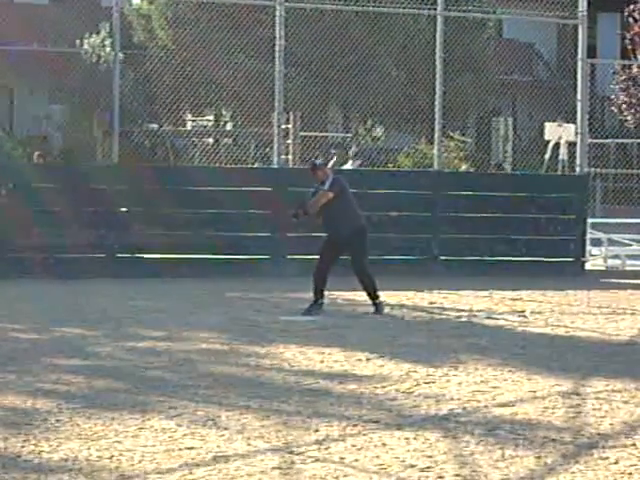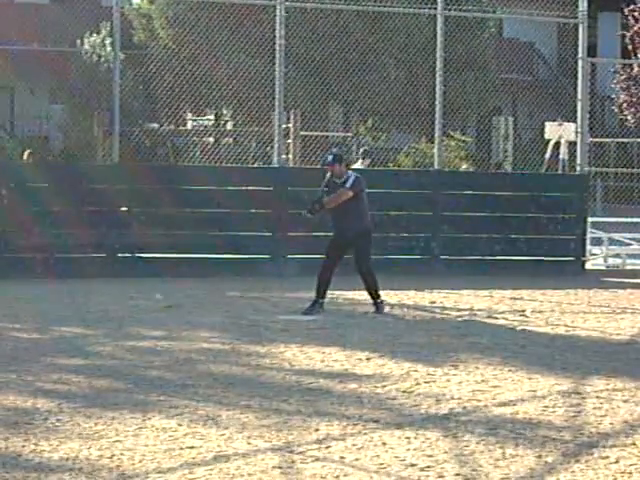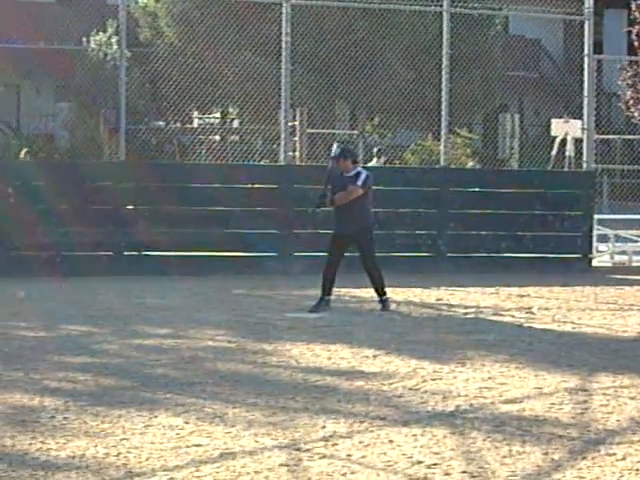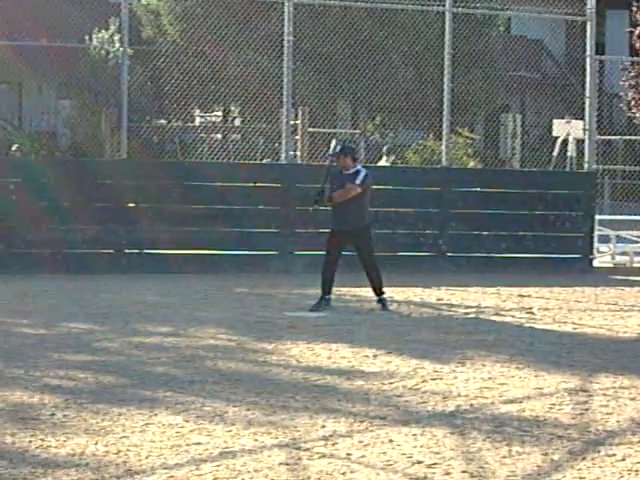
dt=0.3s
person 1, frame 1
left shoulder: (336, 181)
right shoulder: (317, 191)
left elbow: (322, 199)
right elbow: (315, 211)
left wrist: (303, 211)
right wrist: (304, 211)
left hip: (355, 232)
right hip: (335, 235)
left knee: (360, 268)
right knee: (321, 267)
left ankle: (376, 301)
right ankle: (318, 302)
person 1, frame 2
left shoulder: (355, 179)
right shoulder: (330, 184)
left elbow: (340, 198)
right elbow: (328, 205)
left wrist: (320, 205)
right wrist: (319, 205)
left hip: (361, 232)
right hip: (341, 233)
left knee: (364, 267)
right knee: (327, 266)
left ankle: (377, 301)
right ankle: (319, 301)
person 1, frame 3
left shoulder: (364, 176)
right shoulder: (336, 177)
left elbow: (350, 195)
right elbow: (331, 198)
left wrist: (332, 200)
right wrist: (328, 199)
left hip: (362, 228)
right hip: (341, 229)
left knee: (370, 263)
right knee: (331, 262)
left ankle: (383, 298)
right ankle: (325, 299)
person 1, frame 4
left shoulder: (363, 175)
right shoulder: (336, 175)
left elbow: (348, 193)
right elbow: (330, 197)
left wrist: (330, 197)
right wrist: (326, 197)
left hip: (360, 227)
right hip: (339, 227)
left knee: (369, 262)
right knee: (329, 261)
left ankle: (381, 297)
right ankle: (325, 298)
